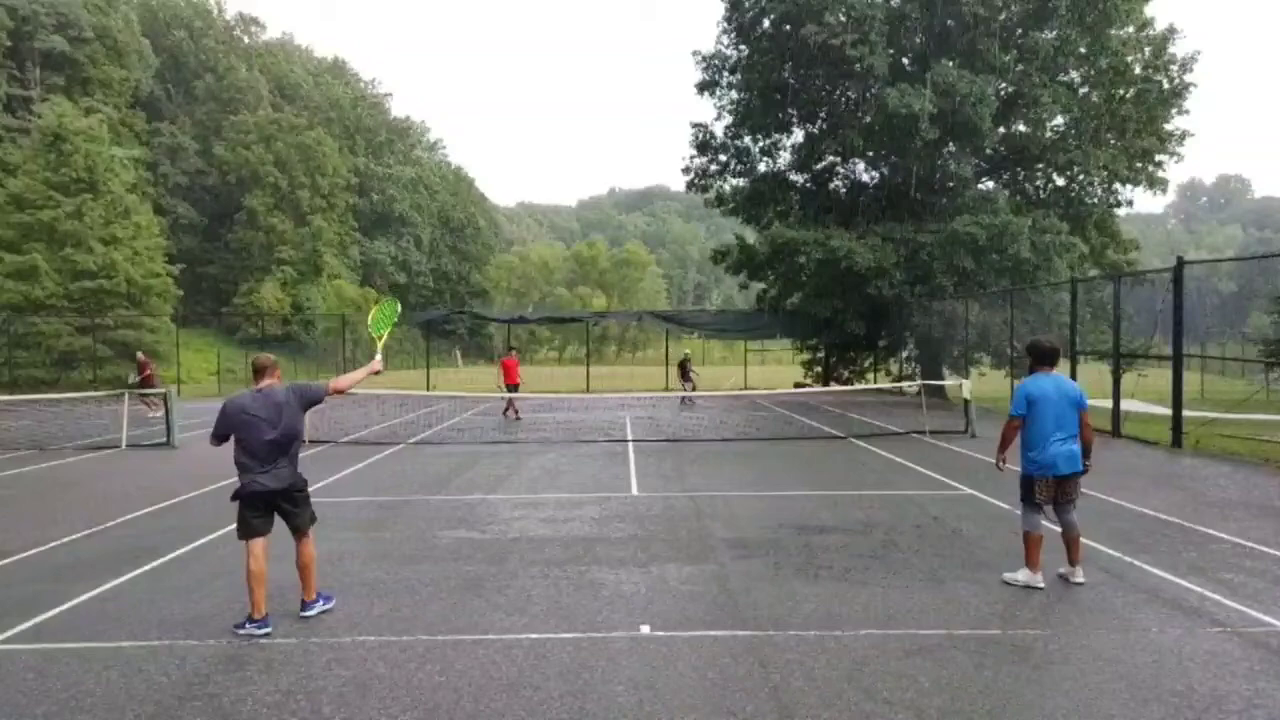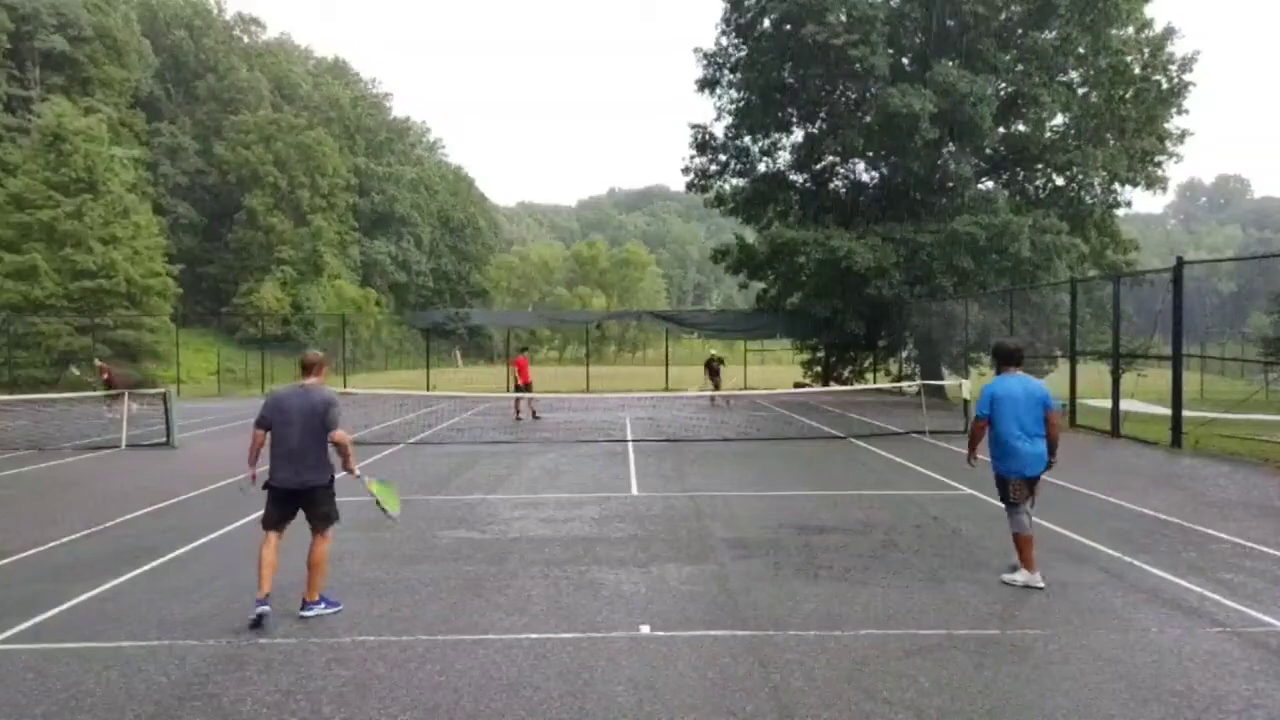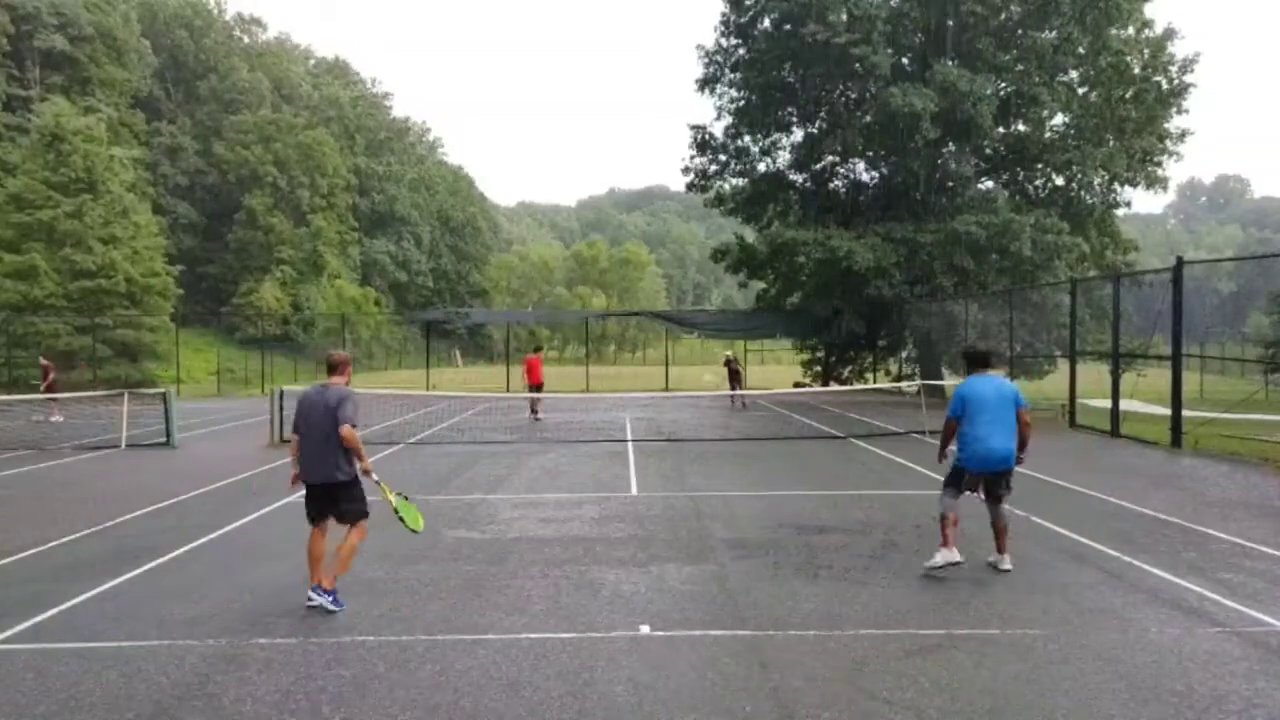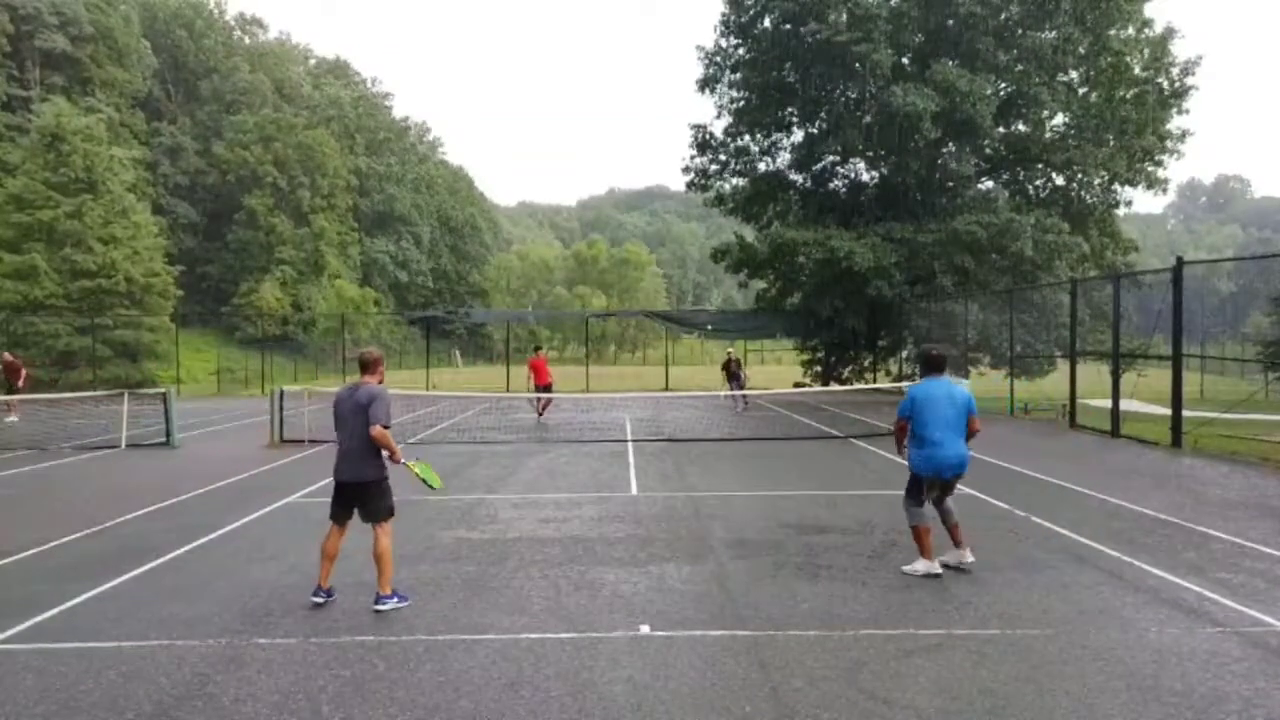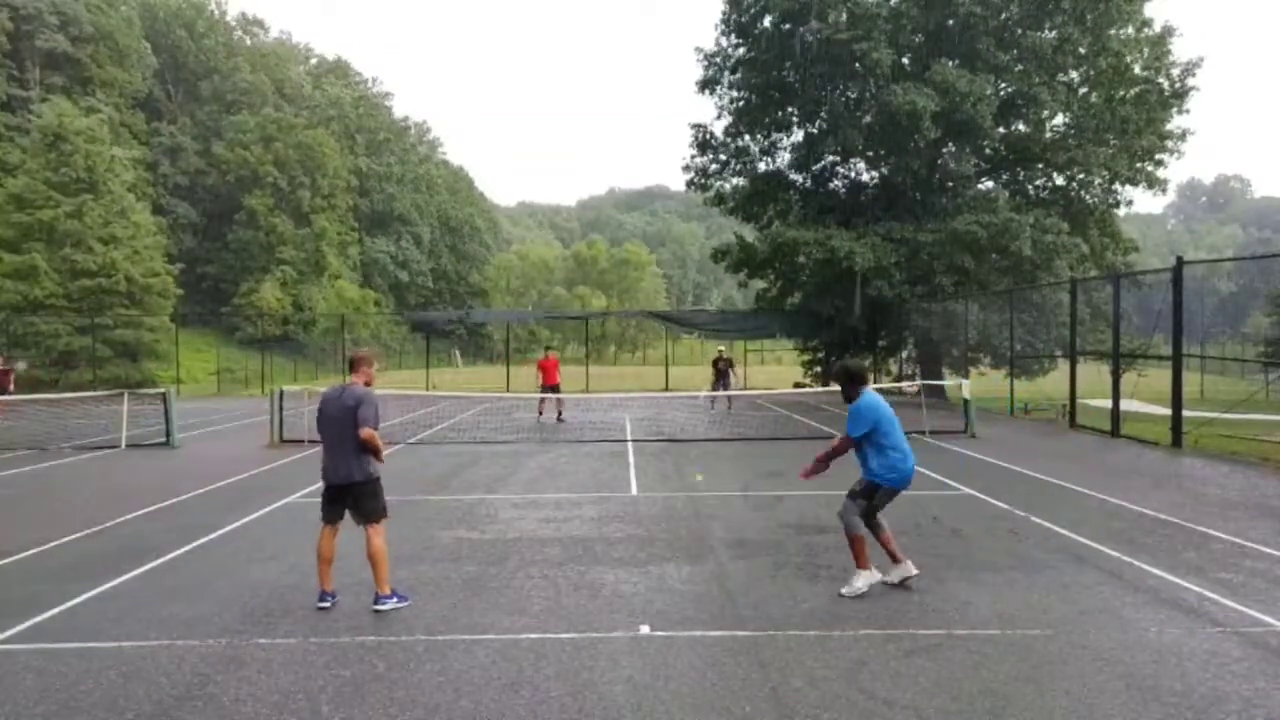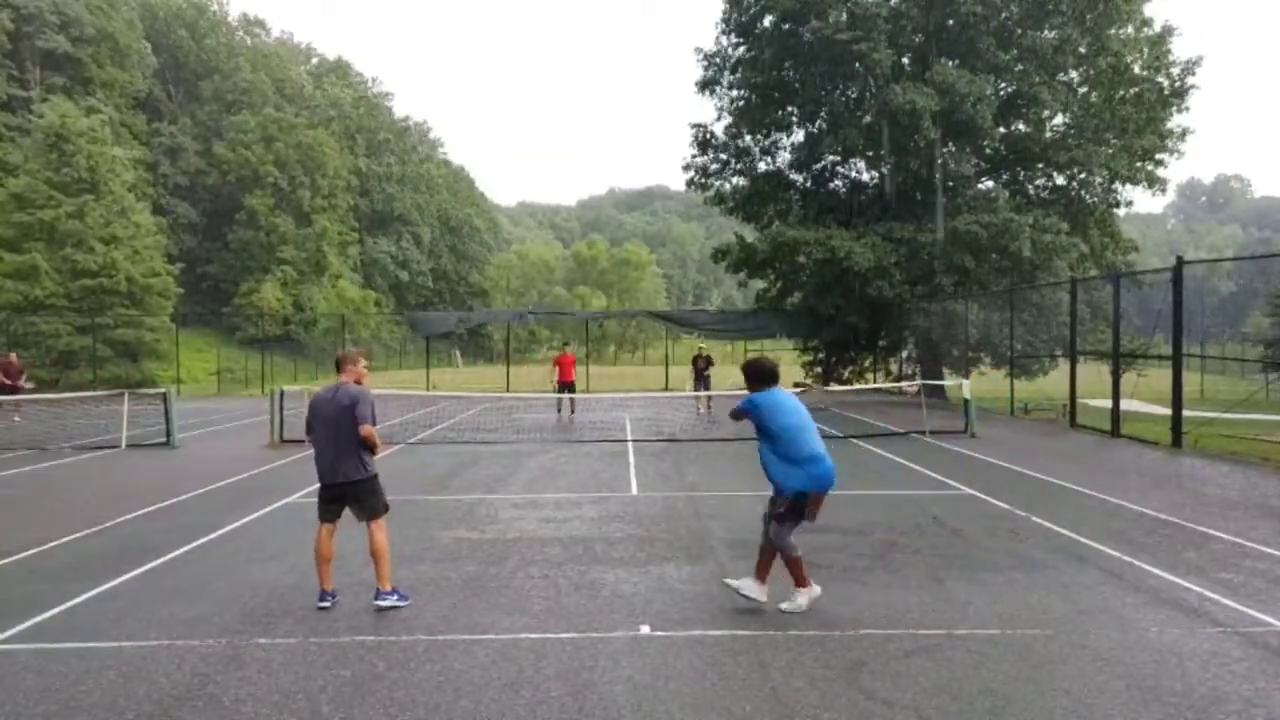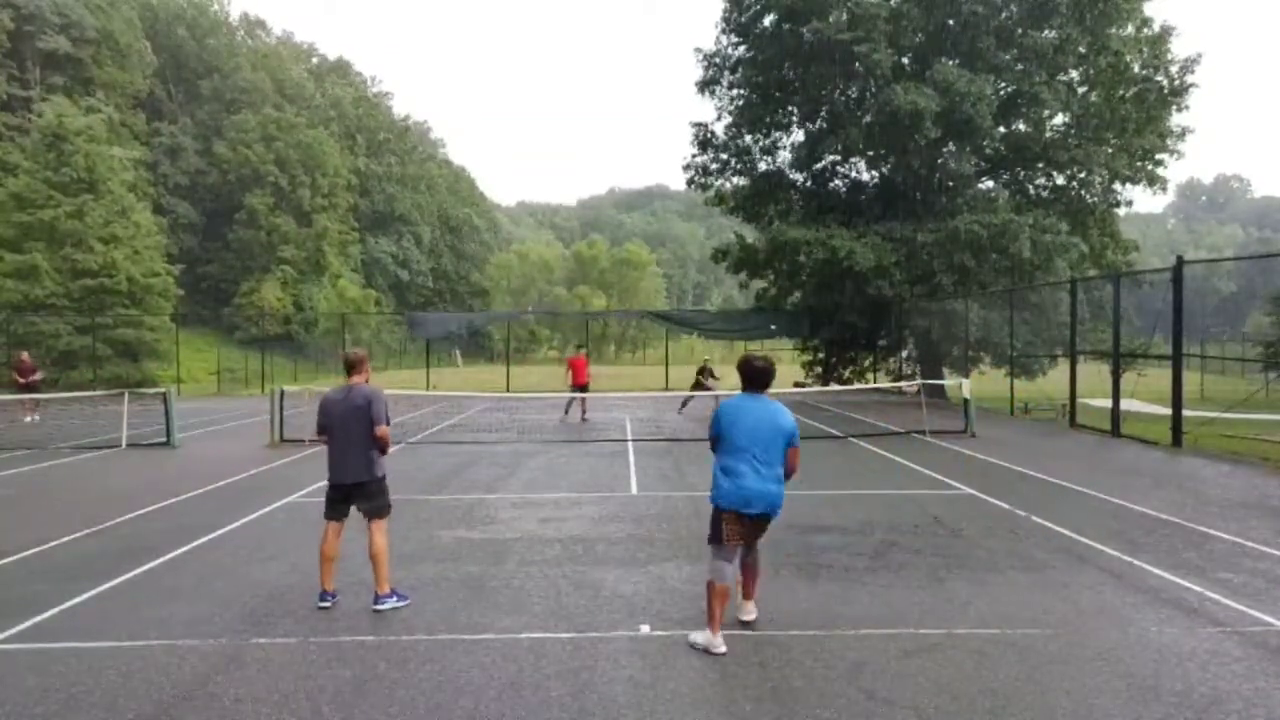
dt=0.5s
person 1, frame 1
left shoulder: (234, 405)
right shoulder: (292, 394)
left elbow: (215, 441)
right elbow: (337, 386)
right wrist: (370, 368)
left hip: (253, 487)
right hip: (288, 483)
left knee: (256, 548)
right knee: (304, 537)
left ankle: (258, 617)
right ankle: (310, 600)
person 1, frame 2
left shoulder: (276, 397)
right shoulder: (326, 397)
left elbow: (259, 433)
right elbow: (337, 436)
left wrist: (252, 465)
right wrist: (349, 459)
left hip: (281, 479)
right hip: (316, 479)
left knee: (271, 537)
right knee: (321, 535)
left ankle: (263, 598)
right ankle: (312, 601)
person 1, frame 3
left shoulder: (306, 396)
right shoulder: (345, 395)
left elbow: (296, 437)
right elbow: (345, 432)
left wrist: (296, 467)
right wrist: (363, 458)
left hip: (313, 475)
right hip: (340, 474)
left knee: (318, 528)
right knee: (358, 527)
left ankle: (316, 587)
right ankle: (325, 585)
person 1, frame 4
left shoulder: (342, 394)
right shoulder: (377, 393)
right elbow: (377, 431)
right wrist: (395, 451)
left hip: (343, 473)
right hip: (370, 474)
left knee: (337, 527)
right knee: (382, 529)
left ankle: (322, 588)
right ankle: (385, 594)
person 1, frame 5
left shoulder: (327, 396)
right shoulder: (365, 395)
left elbow: (322, 432)
right elbow: (366, 433)
right wrist: (379, 448)
left hip: (332, 474)
right hip: (361, 475)
left knee: (329, 530)
right knee: (375, 530)
left ankle: (326, 592)
right ankle: (384, 594)
person 1, frame 6
left shoulder: (317, 398)
right shoulder: (360, 394)
left elbow: (311, 436)
right elbow: (365, 431)
right wrist: (376, 445)
left hip: (328, 474)
right hip: (359, 473)
left knee: (326, 529)
right knee: (377, 526)
left ankle: (326, 592)
right ankle: (385, 591)
person 1, frame 7
left shoulder: (328, 399)
right shoulder: (373, 394)
left elbow: (323, 436)
right elbow: (381, 431)
right wrist: (385, 446)
left hip: (338, 474)
right hip: (368, 473)
left knee: (332, 529)
right knee: (377, 529)
left ankle: (326, 592)
right ankle: (383, 594)
person 2, frame 1
left shoulder: (1027, 387)
right shoulder: (1073, 387)
left elbow: (1013, 425)
right elbow: (1086, 426)
left wrist: (1001, 452)
right wrist: (1087, 457)
left hip: (1039, 464)
right hip: (1070, 461)
left knee: (1032, 513)
right knee: (1067, 513)
left ankle: (1032, 573)
right ankle: (1075, 569)
person 2, frame 2
left shoulder: (993, 388)
right shoulder: (1039, 387)
left elbow: (980, 425)
right elbow: (1053, 424)
left wrist: (972, 449)
right wrist: (1051, 454)
left hip: (1010, 461)
right hip: (1036, 458)
left knee: (1016, 512)
right knee: (1023, 507)
left ankle: (1030, 572)
right ankle: (1026, 562)
person 2, frame 3
left shoulder: (964, 389)
right shoulder: (1009, 387)
left elbow: (951, 425)
right elbow: (1025, 422)
left wrist: (942, 449)
right wrist: (1020, 450)
left hip: (973, 457)
right hip: (1003, 457)
left knee: (949, 496)
right knee: (996, 504)
left ankle: (949, 550)
right ankle: (1002, 557)
person 2, frame 4
left shoulder: (915, 391)
right shoulder: (962, 392)
left elbow: (900, 427)
right elbow: (974, 429)
left wrist: (901, 446)
left hip: (927, 461)
right hip: (957, 460)
left knee: (914, 505)
right knee: (941, 500)
left ankle: (928, 561)
right ankle: (961, 551)
person 2, frame 5
left shoulder: (865, 406)
right shoulder: (869, 401)
left elbow: (845, 443)
right elbow: (847, 441)
left wrist: (817, 463)
right wrist: (825, 461)
left hip: (890, 471)
right hip: (893, 469)
left knee: (848, 512)
right knee: (868, 516)
left ankle: (865, 571)
right ankle: (901, 566)
person 2, frame 6
left shoulder: (758, 401)
right shoulder: (787, 398)
left elbow: (735, 415)
left wrist: (743, 408)
left hip: (805, 477)
right hip: (813, 471)
left knee: (779, 532)
right knee: (772, 522)
left ankle: (805, 589)
right ankle: (757, 583)
person 2, frame 7
left shoulder: (725, 408)
right shoulder: (785, 416)
left elbow: (714, 447)
right elbow: (792, 465)
left hip: (731, 495)
right hip: (768, 497)
left knee: (722, 560)
right knee: (750, 548)
left ankle: (714, 634)
right ankle: (748, 606)
